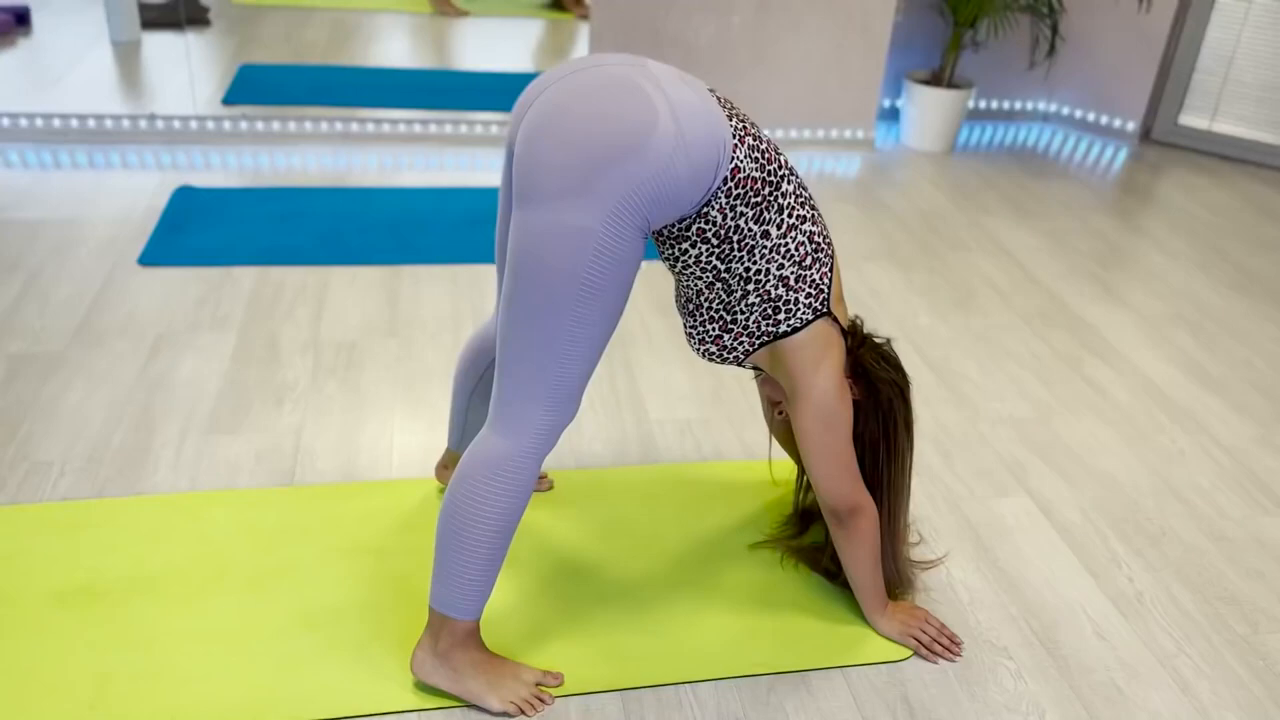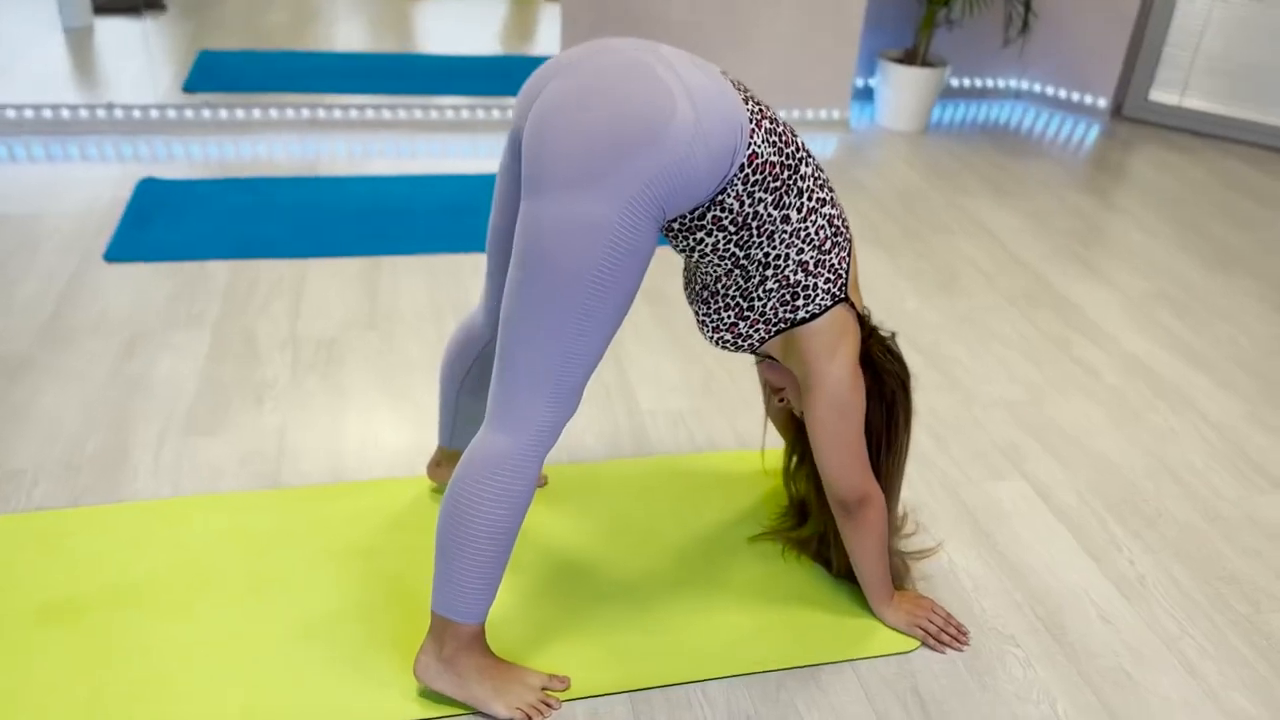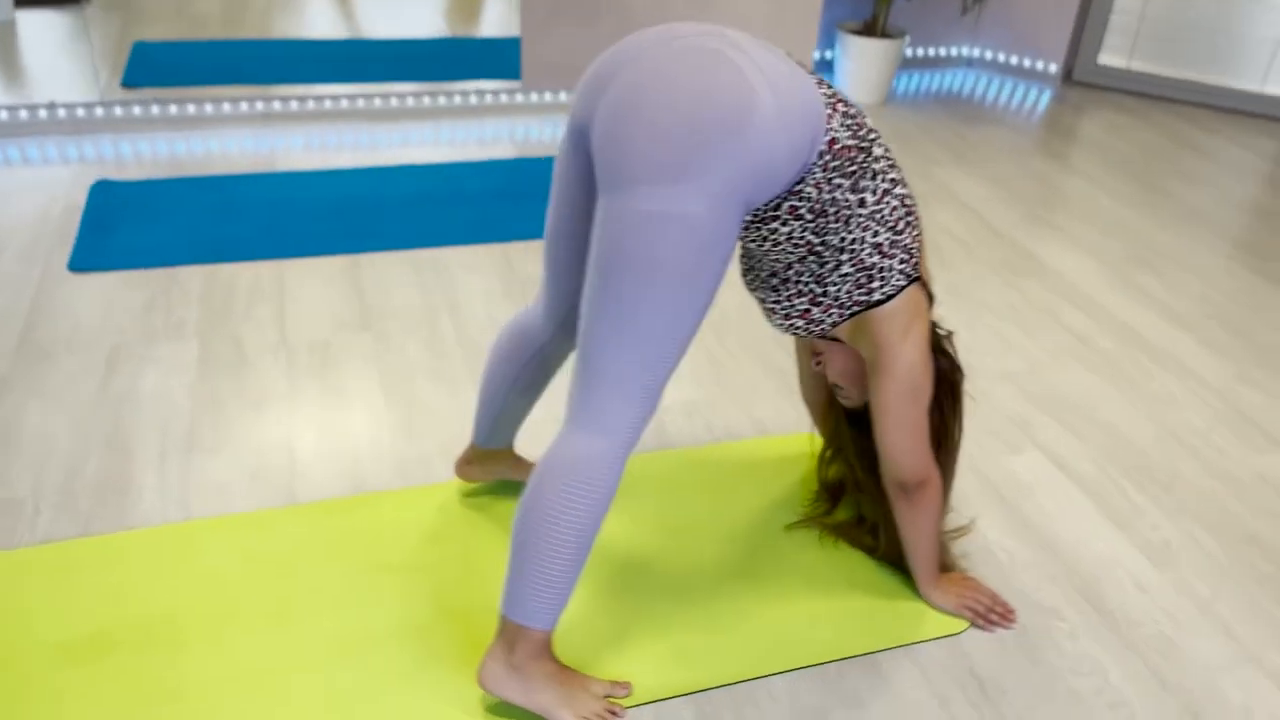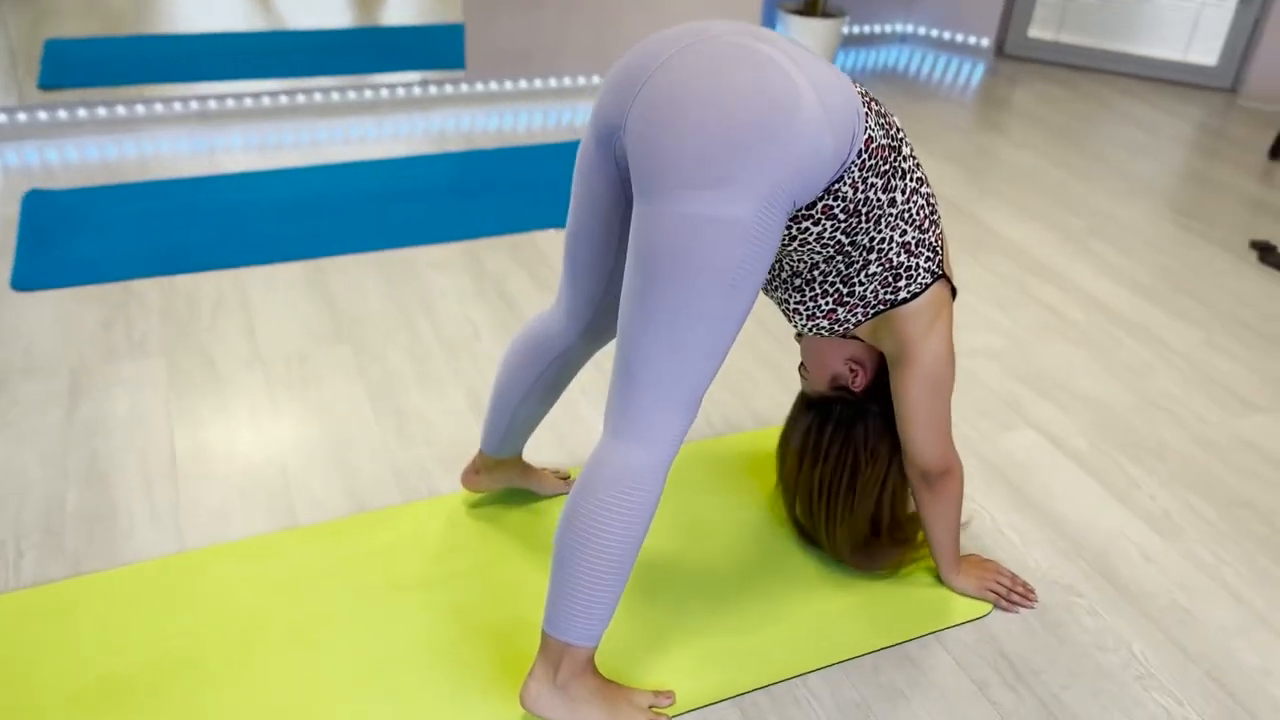
dt=0.4s
person 1, frame 1
left shoulder: (805, 313)
right shoulder: (814, 351)
left elbow: (785, 408)
right elbow: (848, 503)
left wrist: (812, 468)
right wrist: (881, 610)
right hip: (614, 154)
left knee: (519, 331)
right knee: (532, 420)
left ankle: (461, 460)
right ankle: (447, 648)
person 1, frame 2
left shoulder: (801, 307)
right shoulder: (828, 339)
left elbow: (776, 381)
right elbow: (855, 494)
left wrist: (802, 457)
right wrist: (885, 599)
right hip: (628, 144)
left knee: (505, 319)
right knee: (530, 416)
left ankle: (454, 455)
right ankle: (451, 652)
person 1, frame 3
left shoulder: (842, 286)
right shoulder: (896, 321)
left elbow: (811, 346)
right elbow: (913, 476)
left wrist: (843, 447)
right wrist: (932, 581)
right hip: (702, 134)
left knee: (560, 315)
right knee: (608, 420)
left ankle: (485, 453)
right ankle: (518, 659)
person 1, frame 4
right shoulder: (914, 314)
right elbow: (934, 465)
right wrist: (952, 567)
right hip: (738, 135)
left knee: (581, 318)
right knee: (647, 430)
left ankle: (494, 463)
